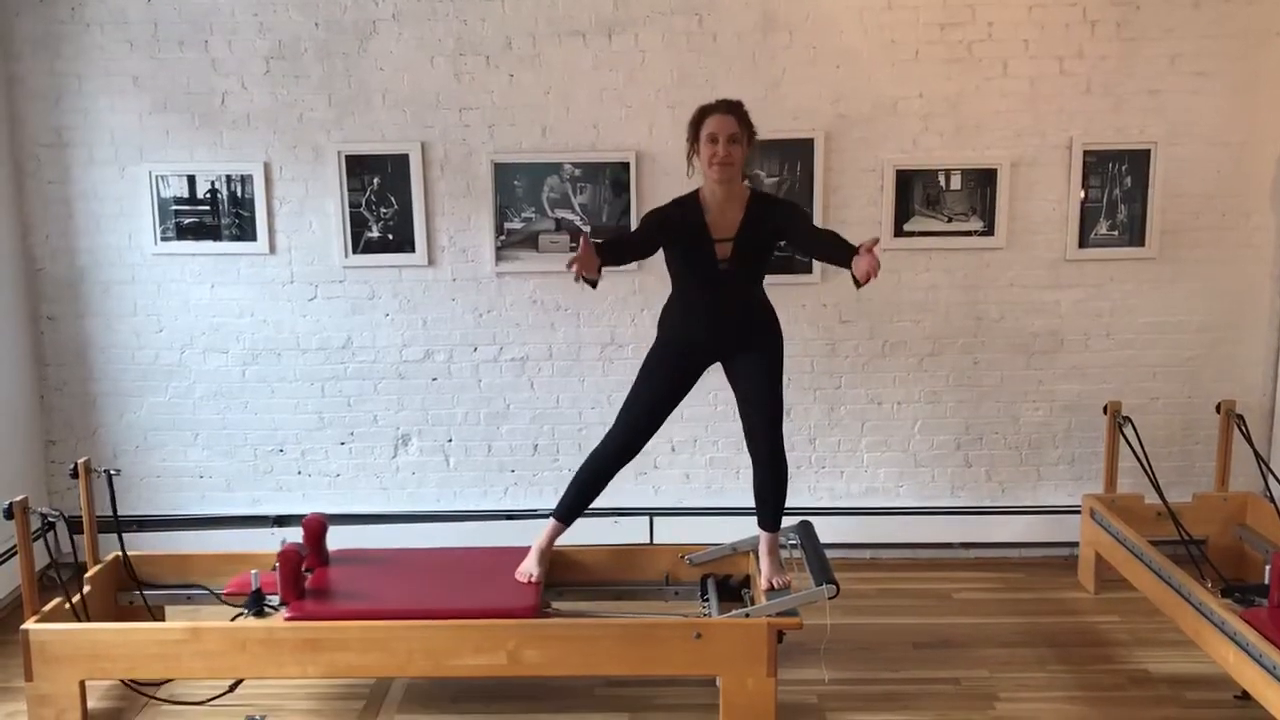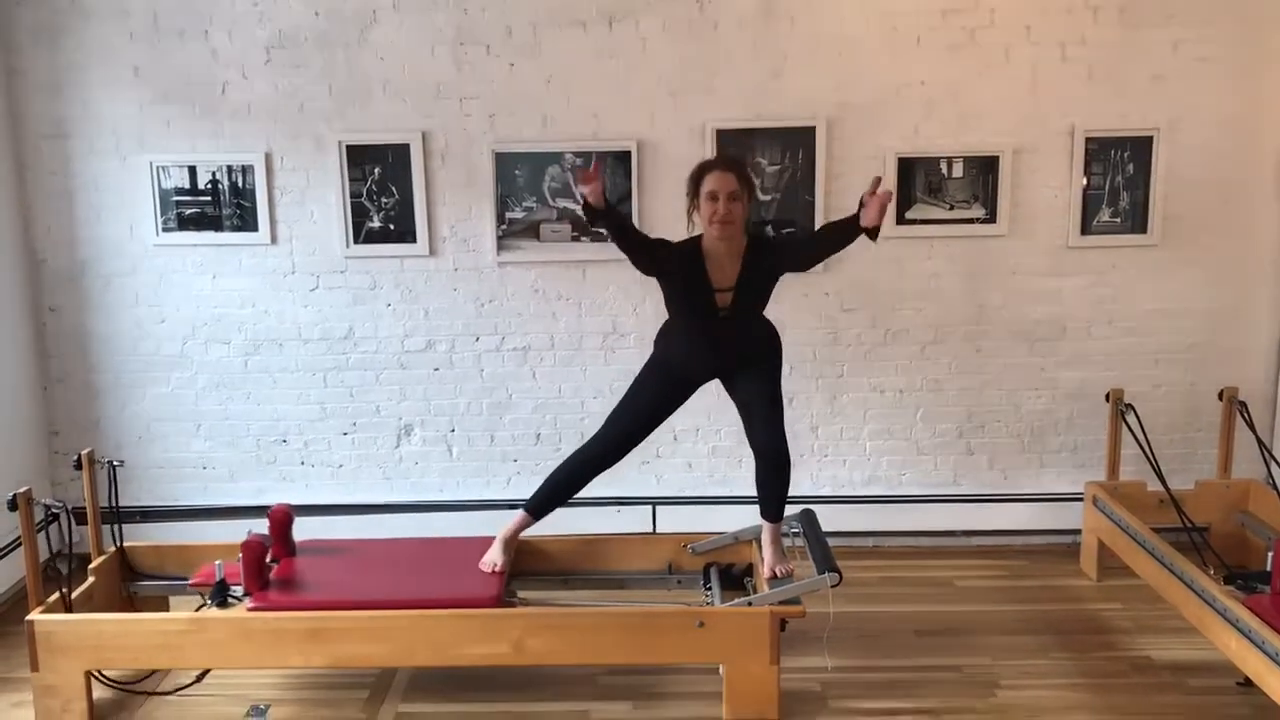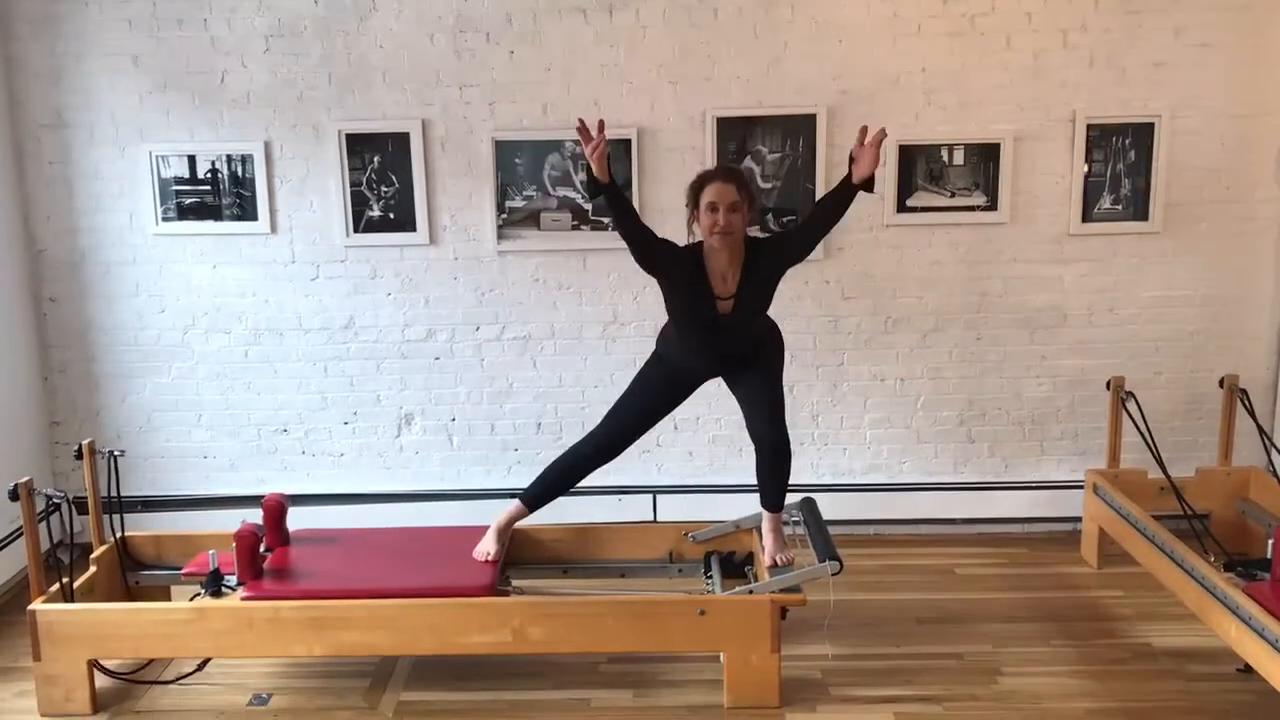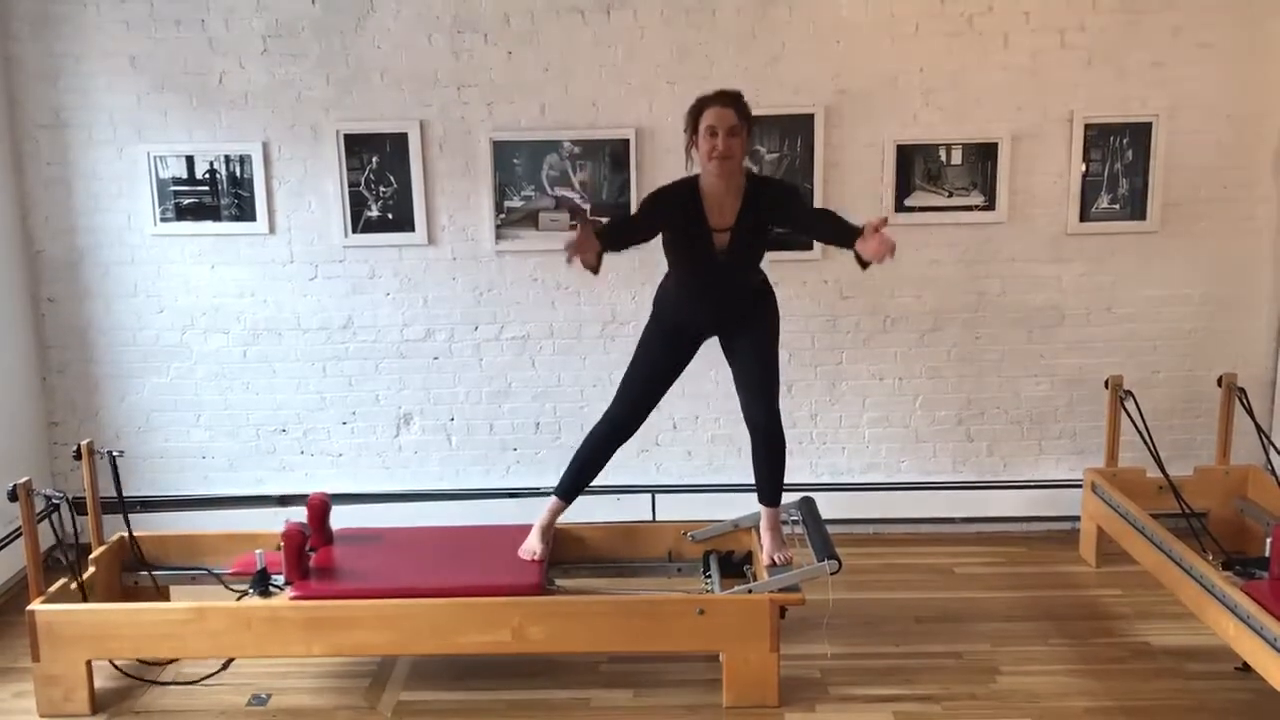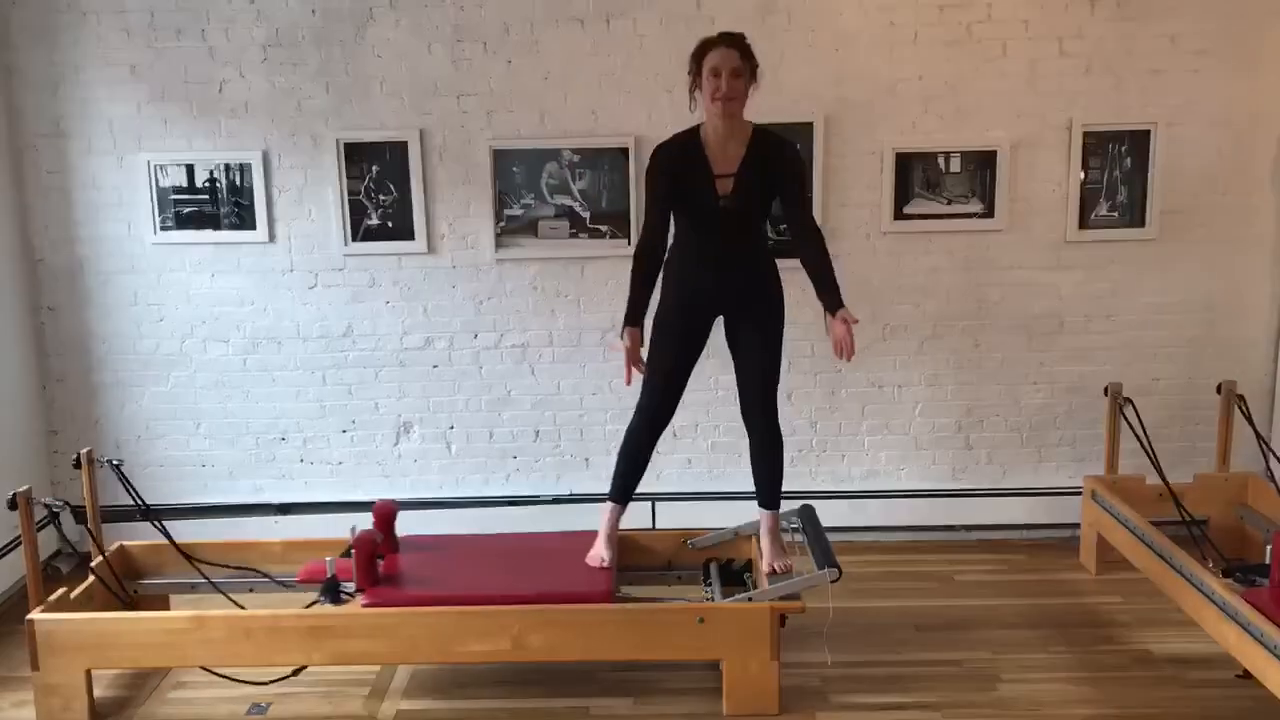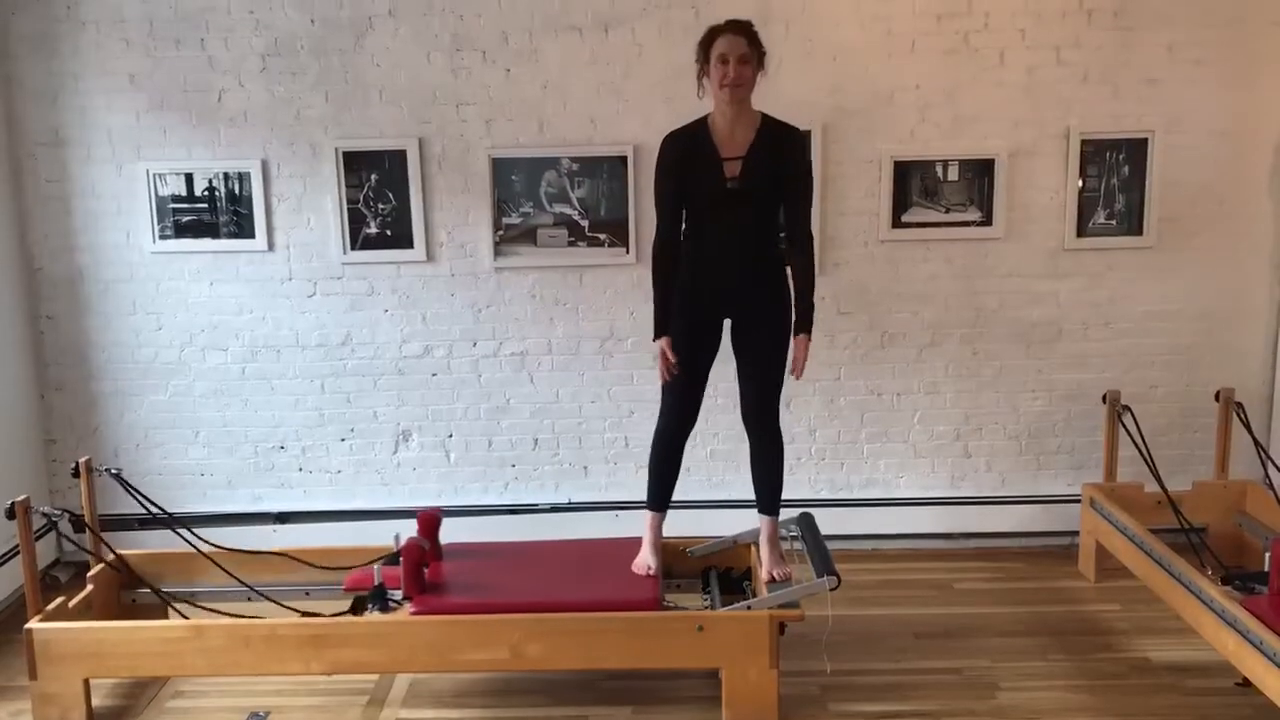
dt=0.5s
person 1, frame 1
left shoulder: (772, 212)
right shoulder: (672, 217)
left elbow: (814, 238)
right elbow: (634, 244)
left wrist: (854, 258)
right wrist: (596, 257)
left hip: (752, 338)
right hip: (683, 339)
left knee: (767, 444)
right knee: (623, 439)
left ankle: (768, 550)
right ankle: (545, 541)
person 1, frame 2
left shoulder: (768, 255)
right shoulder: (674, 260)
left elbow: (818, 244)
right elbow: (631, 242)
left wrist: (863, 221)
right wrist: (599, 205)
left hip: (751, 358)
right hip: (680, 360)
left knee: (770, 446)
right knee: (605, 447)
left ankle: (770, 541)
right ankle: (511, 533)
person 1, frame 3
left shoulder: (769, 257)
right shoulder: (674, 264)
left elbow: (816, 223)
right elbow: (632, 228)
left wrist: (856, 178)
right wrist: (602, 178)
left hip: (753, 356)
right hip: (681, 360)
left knee: (771, 437)
right knee: (605, 441)
left ankle: (772, 528)
right ankle: (506, 521)
person 1, frame 4
left shoulder: (771, 196)
right shoulder: (671, 200)
left elbow: (816, 222)
right elbow: (633, 229)
left wrist: (859, 241)
right wrist: (596, 244)
left hip: (749, 315)
right hip: (678, 316)
left knee: (764, 418)
right knee: (623, 415)
left ankle: (770, 525)
right ankle: (548, 518)
person 1, frame 5
left shoulder: (777, 153)
right shoulder: (671, 156)
left elbow: (803, 230)
right elbow: (653, 238)
left wrist: (833, 307)
right wrist: (633, 322)
left hip: (755, 294)
right hip: (686, 292)
left knee: (761, 413)
right knee: (653, 411)
left ankle: (770, 532)
right ankle: (609, 525)
person 1, frame 6
left shoulder: (786, 143)
right shoulder: (679, 146)
left elbow: (799, 236)
right elbow: (666, 240)
left wrist: (803, 323)
right wrist: (662, 327)
left hip: (763, 296)
right hip: (696, 296)
left knee: (762, 418)
right knee: (676, 417)
left ankle: (769, 539)
right ankle: (652, 534)
